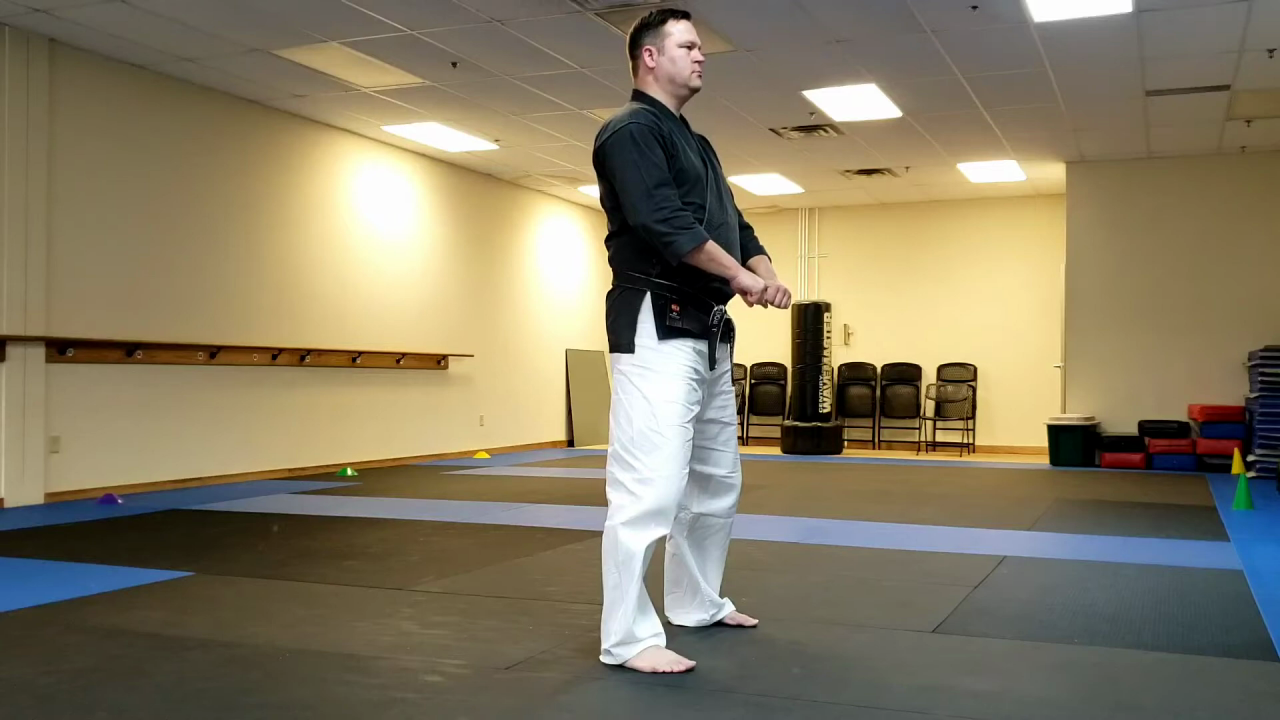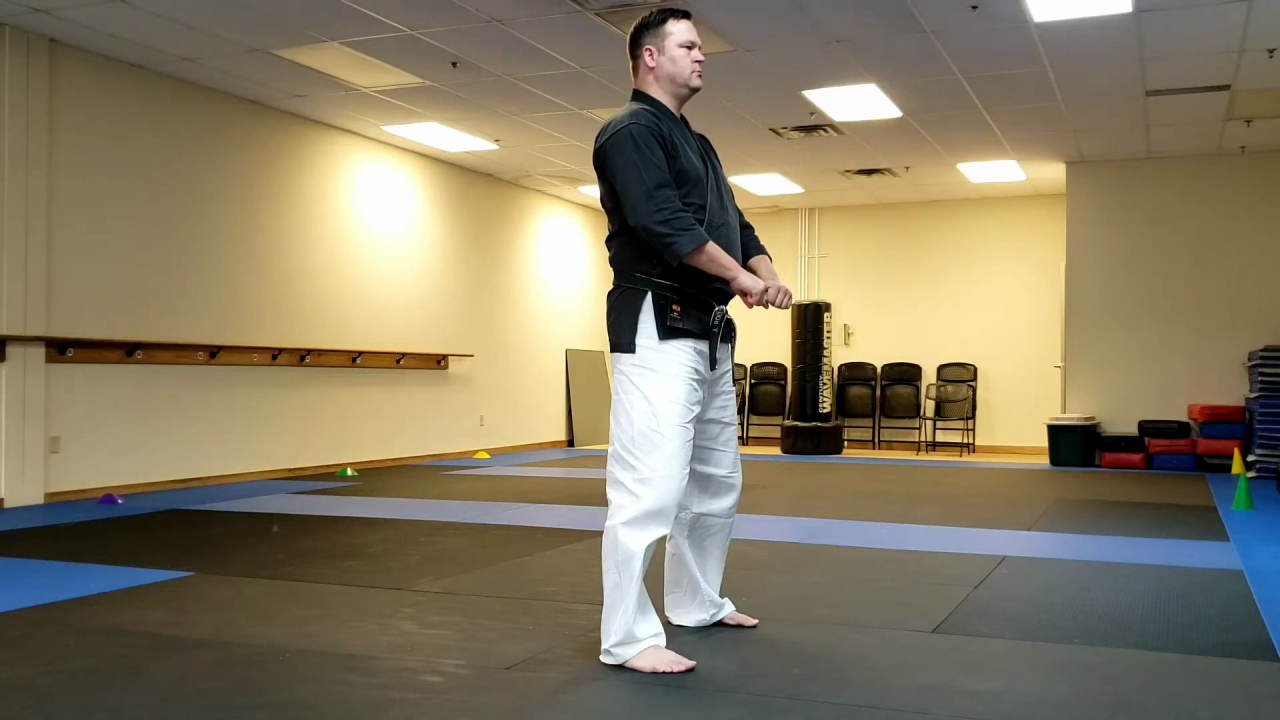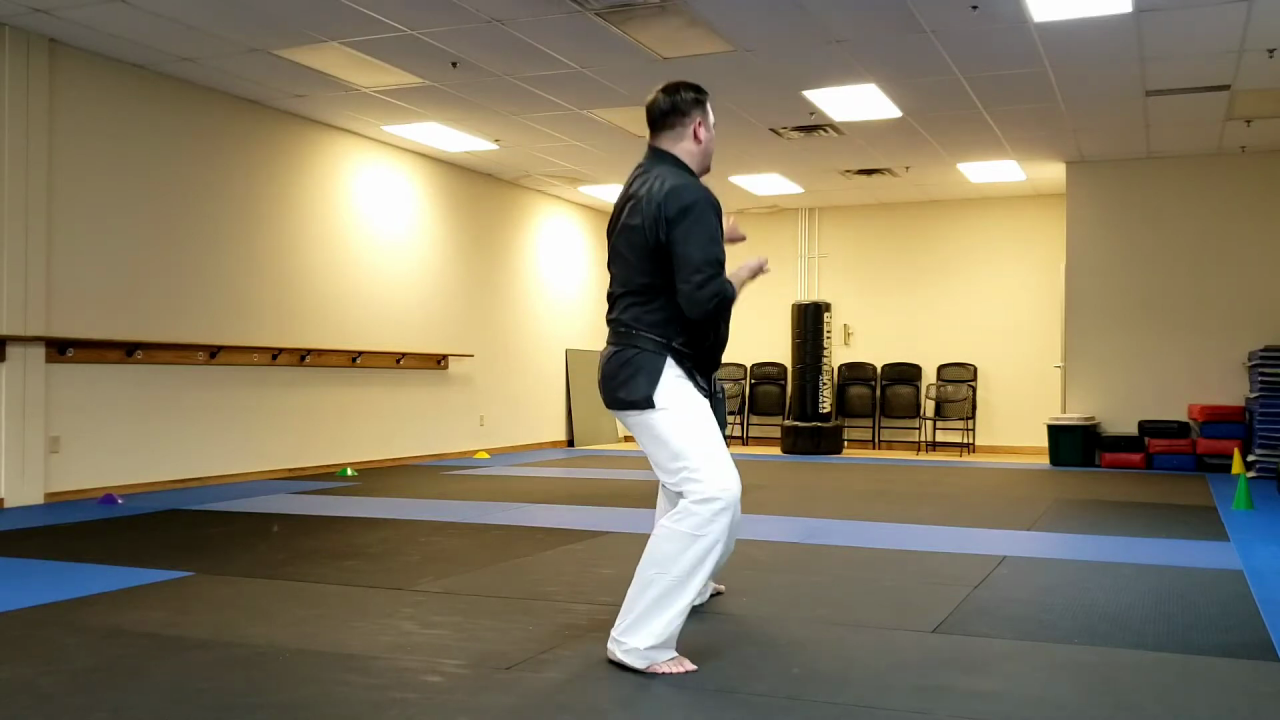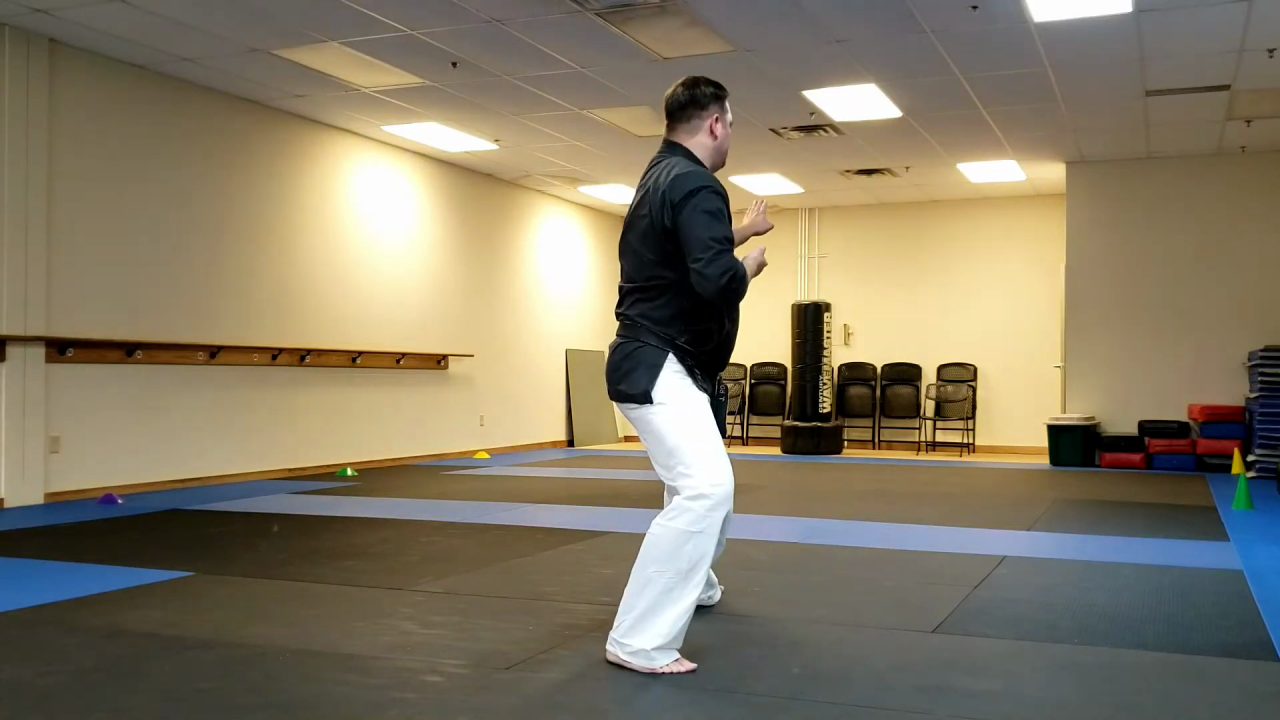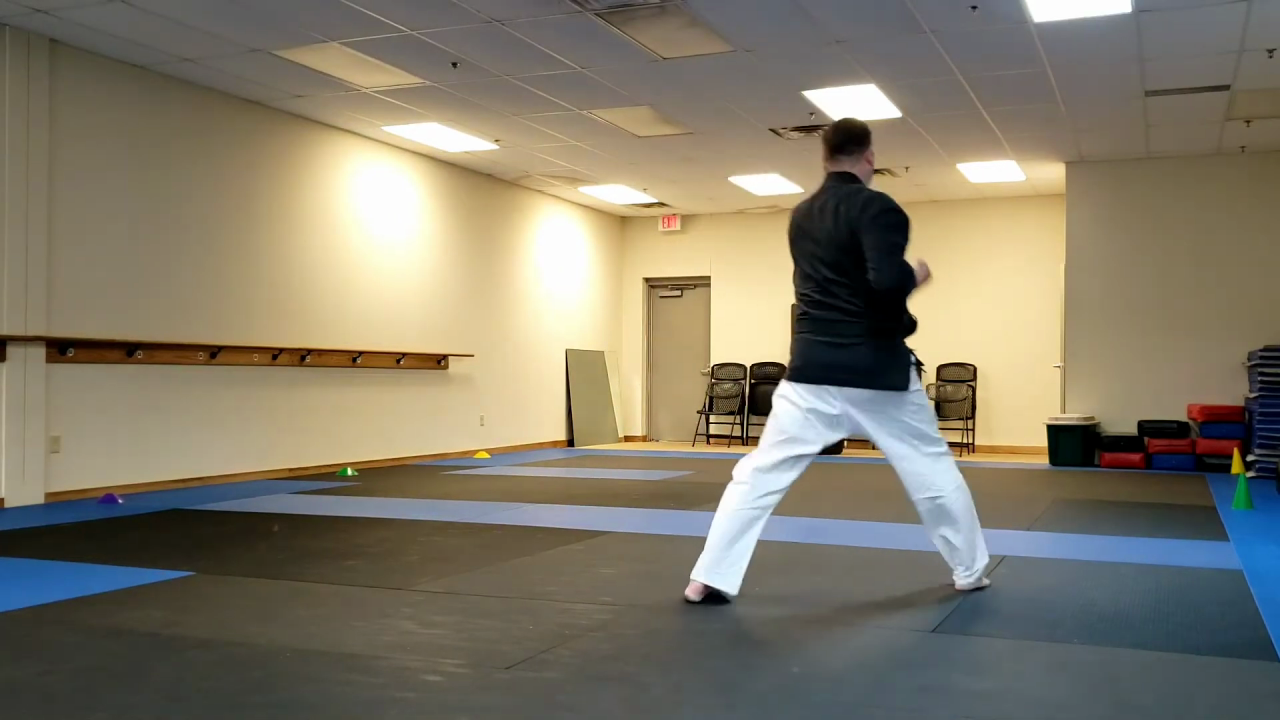
dt=1s
person 1, frame 1
left shoulder: (696, 144)
right shoulder: (631, 131)
left elbow: (733, 224)
right elbow: (665, 223)
left wrist: (766, 271)
right wrist: (740, 276)
left hip: (707, 330)
right hip: (657, 327)
left knee: (716, 480)
right knee: (650, 487)
left ankle: (696, 603)
right ankle: (627, 636)
person 1, frame 2
left shoulder: (696, 143)
right shoulder: (631, 131)
left elbow: (733, 223)
right elbow: (664, 223)
left wrist: (767, 272)
right wrist: (740, 277)
left hip: (707, 330)
right hip: (658, 327)
left knee: (716, 480)
right knee: (650, 486)
left ankle: (696, 603)
right ankle: (627, 636)
person 1, frame 3
left shoulder: (643, 187)
right shoulder: (685, 198)
right elbow: (702, 300)
left wrist: (715, 238)
right wrist: (742, 274)
left hip: (644, 365)
right hip: (655, 372)
left knee: (691, 481)
right knee: (712, 494)
left ankle: (686, 580)
right ankle: (638, 640)
person 1, frame 4
left shoulder: (663, 177)
right shoulder: (695, 184)
right elbow: (717, 282)
left wrist: (742, 230)
right wrist: (753, 261)
left hip: (656, 361)
right hip: (660, 366)
left knee: (698, 485)
right knee: (705, 491)
left ankle: (693, 585)
right ankle: (638, 641)
person 1, frame 5
left shoulder: (802, 216)
right shoulder: (878, 208)
right elbow: (886, 282)
right wrist: (914, 277)
left hip: (811, 365)
right hip: (876, 364)
left knee: (759, 472)
right knee: (930, 465)
left ankle: (709, 577)
right ankle: (970, 570)
